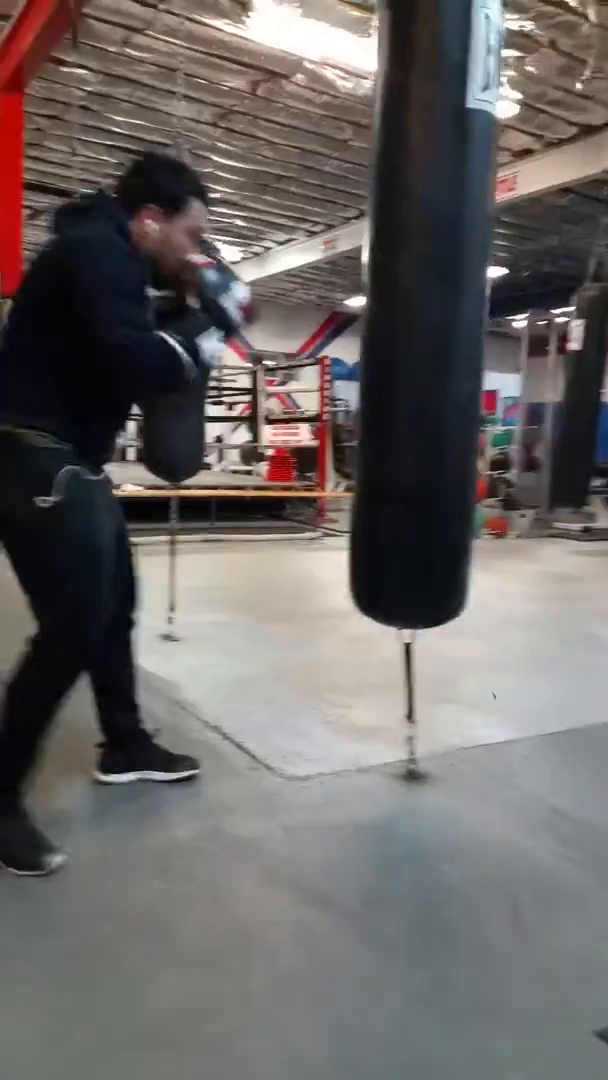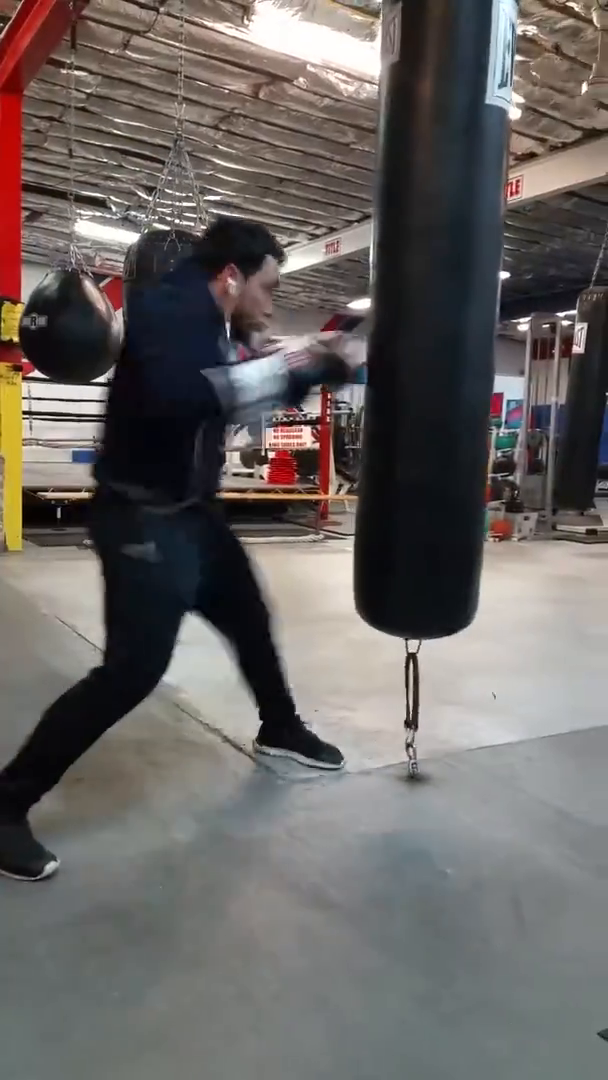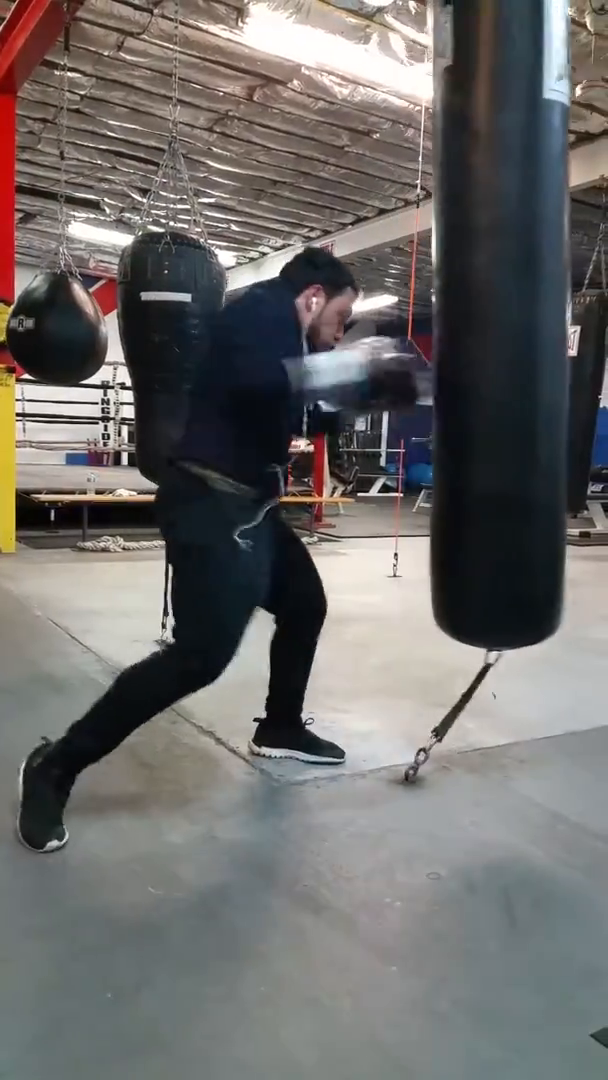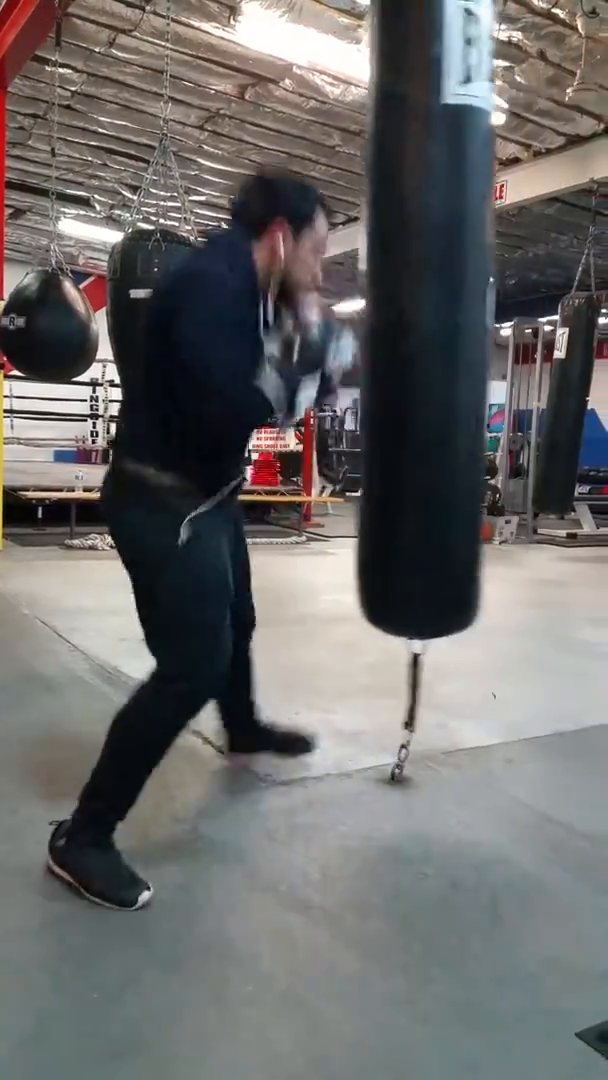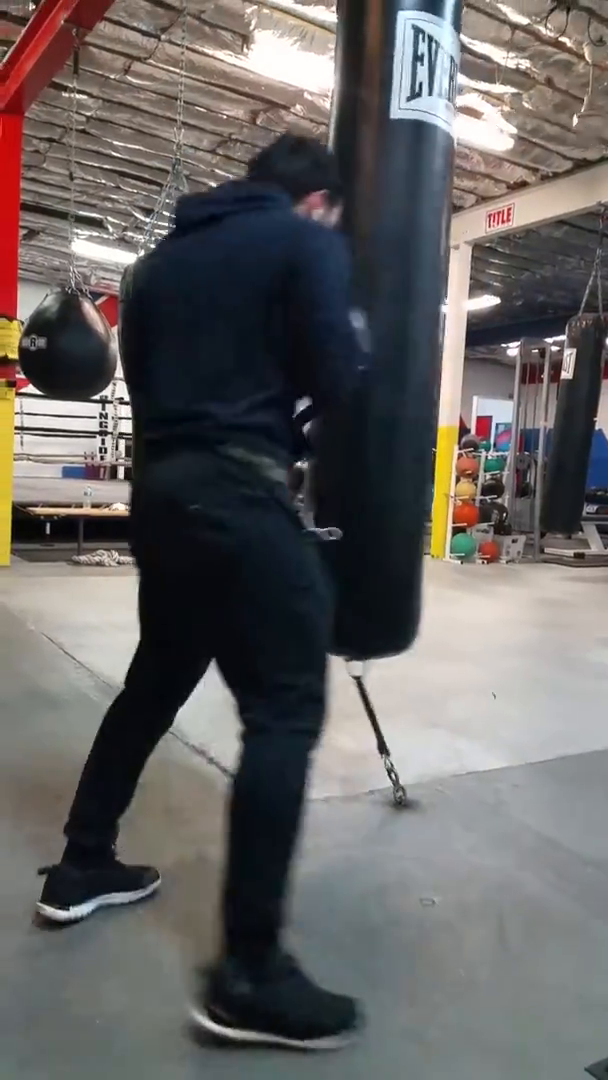
dt=0.5s
person 1, frame 1
left shoulder: (110, 261)
right shoulder: (98, 248)
left elbow: (124, 359)
right elbow: (135, 364)
left wrist: (192, 314)
right wrist: (209, 328)
left hip: (66, 462)
left knee: (113, 603)
right knee: (76, 625)
left ankle: (125, 746)
person 1, frame 2
left shoulder: (212, 323)
right shoulder: (170, 309)
left elbow: (254, 391)
right elbow: (169, 399)
left wrist: (315, 364)
right wrist: (272, 370)
left hip: (190, 508)
right hip: (140, 516)
left knee: (248, 618)
right knee: (134, 669)
left ankle: (282, 728)
person 1, frame 3
left shoulder: (281, 338)
right shoulder: (260, 315)
left elbow: (283, 410)
right elbow: (263, 398)
left hip: (248, 504)
right hip: (209, 502)
left knee: (305, 607)
right knee: (201, 654)
left ankle: (280, 727)
right ankle: (56, 766)
person 1, frame 4
left shoulder: (232, 285)
right shoulder: (211, 283)
right elbow: (226, 406)
left wrist: (296, 371)
right wrist: (301, 370)
left hip: (198, 495)
right hip: (162, 502)
left knee: (230, 620)
right knee: (191, 662)
left ankle: (243, 727)
right ankle: (83, 838)
person 1, frame 5
left shoulder: (167, 254)
right shoulder: (306, 246)
right elbow: (331, 381)
right wrist: (341, 331)
left hip: (160, 484)
right hip: (237, 493)
left knee: (158, 675)
right knee: (286, 709)
left ankle: (81, 866)
right ankle: (248, 974)
